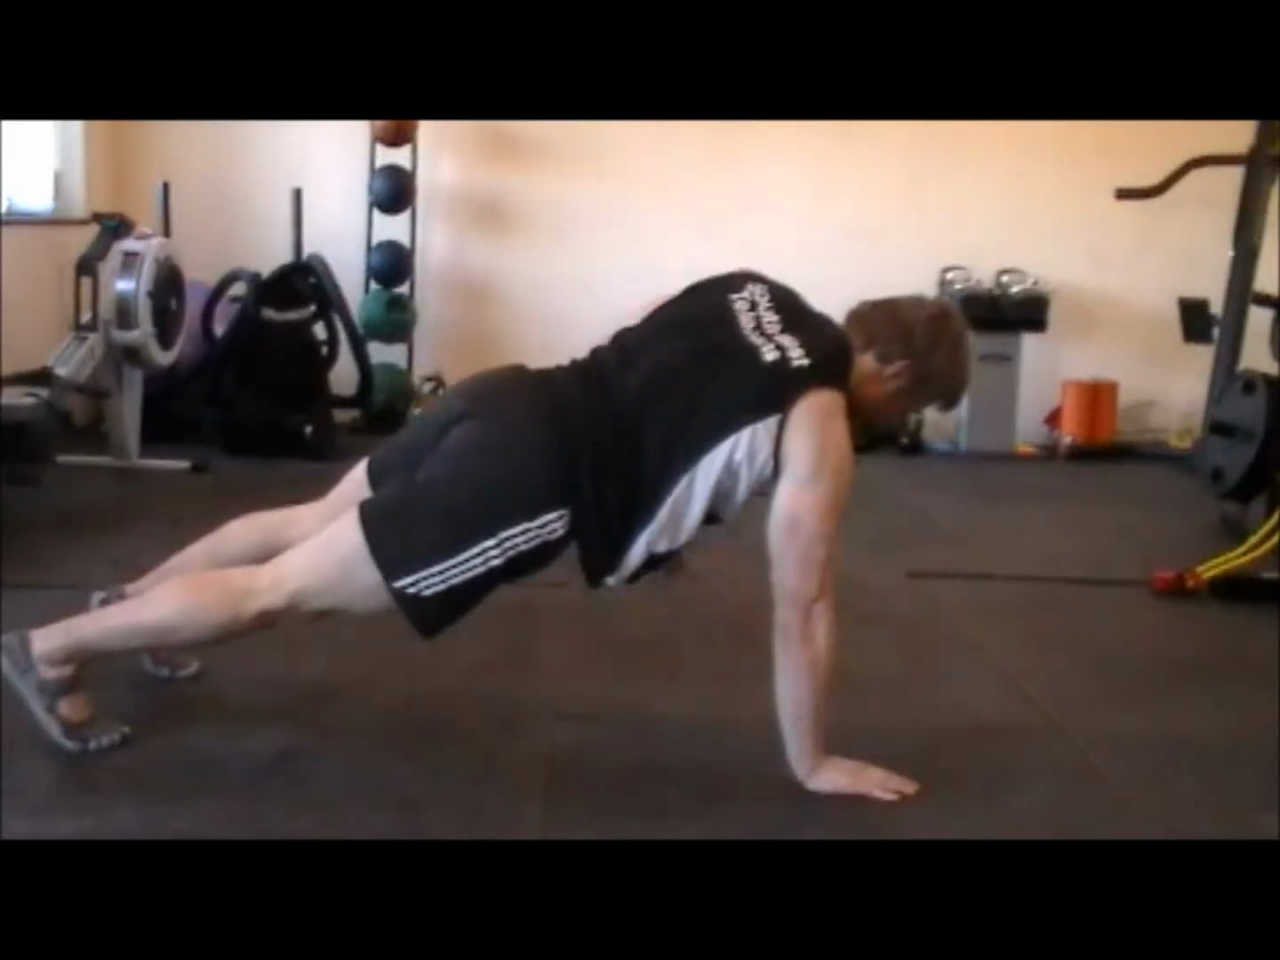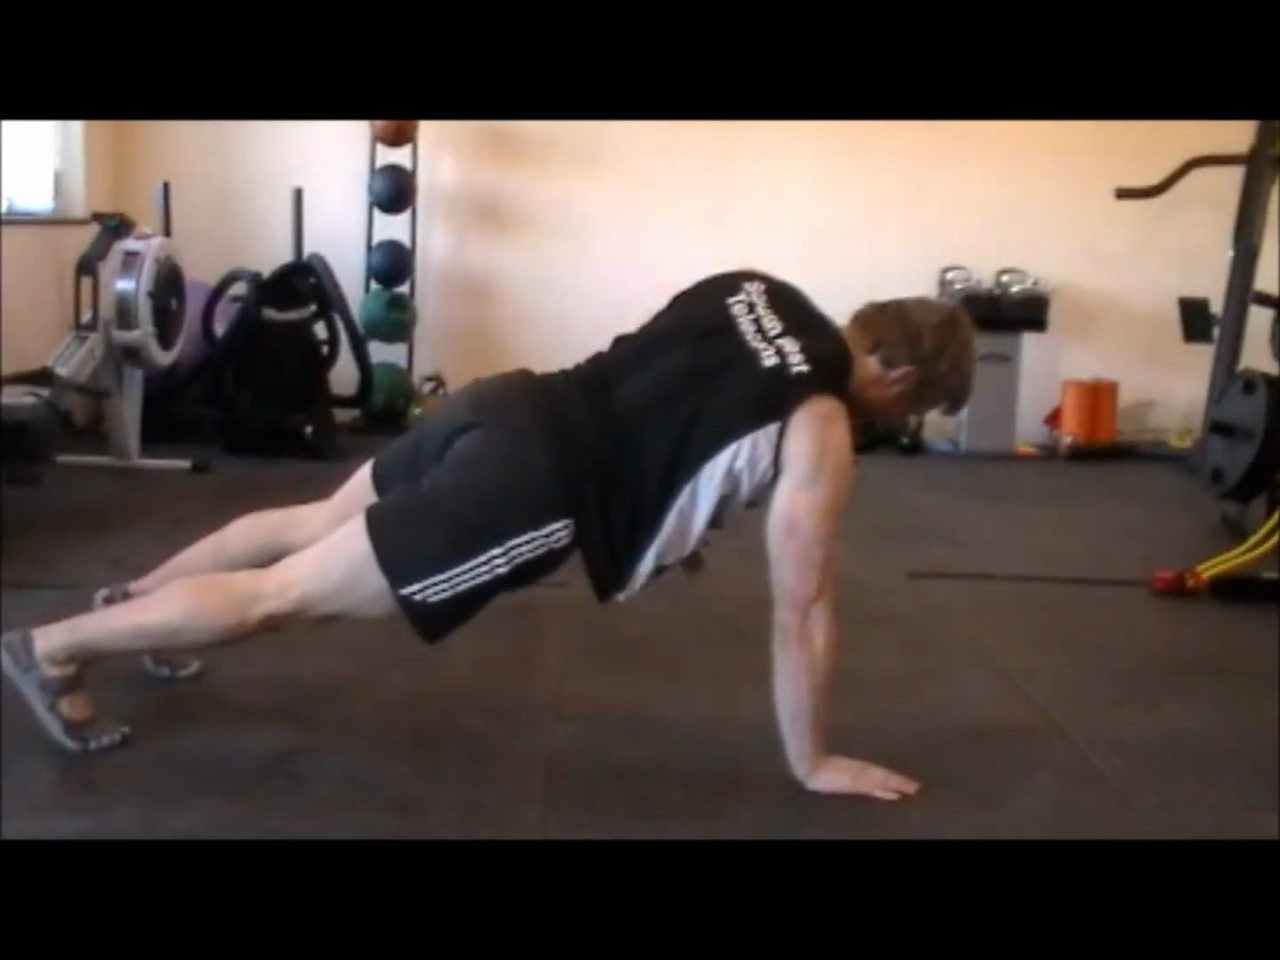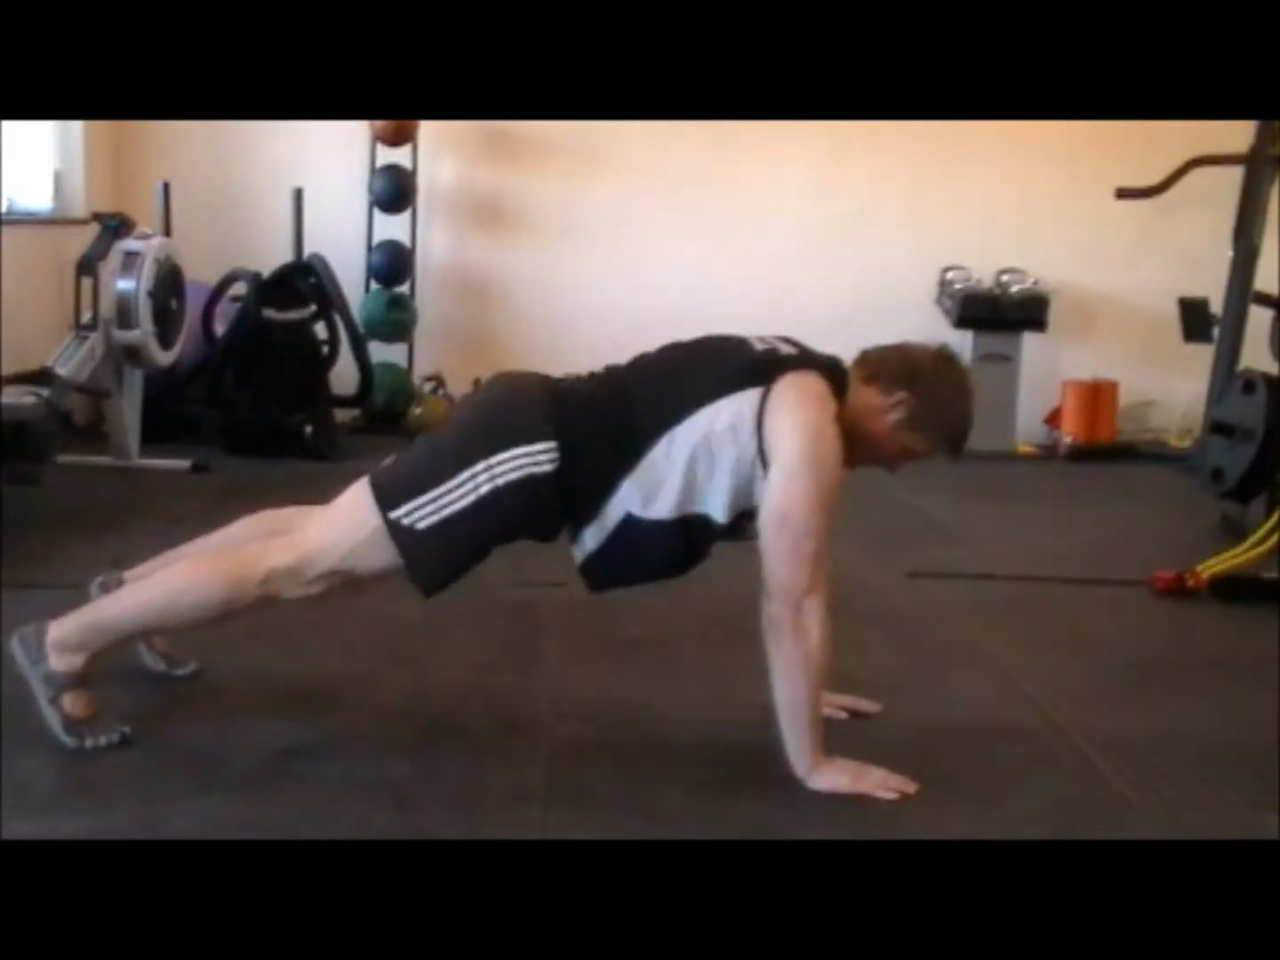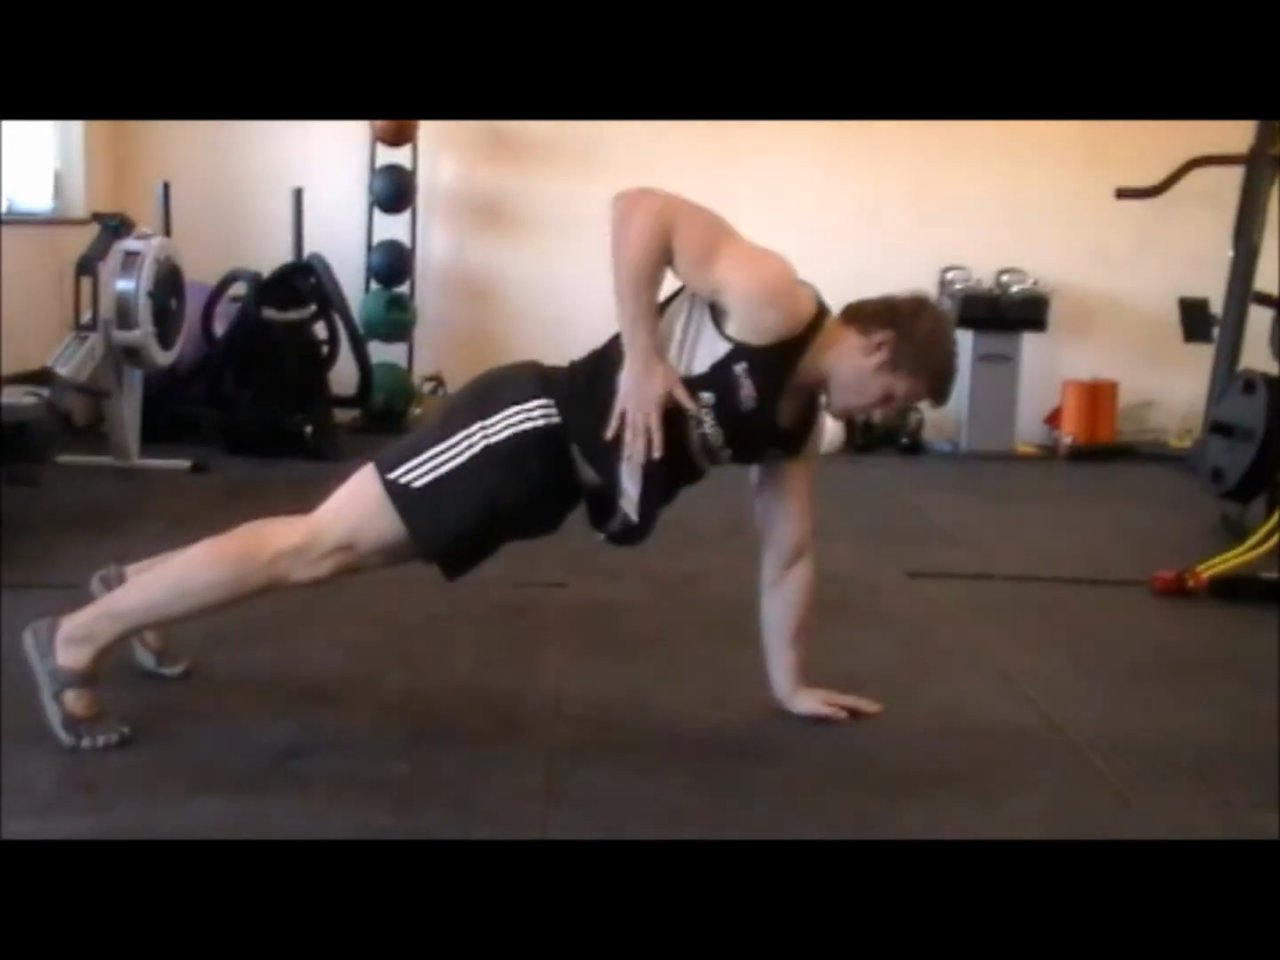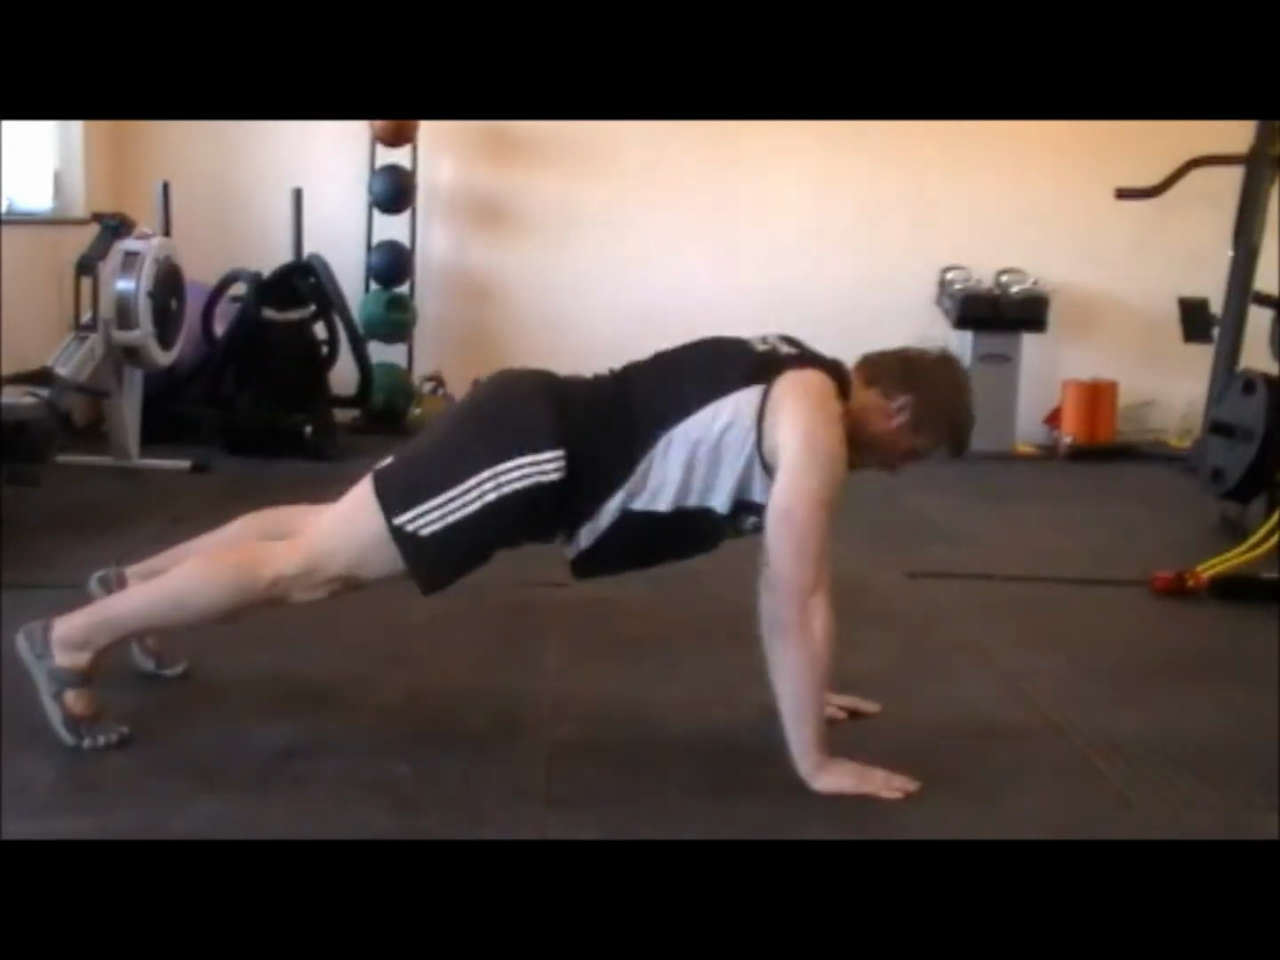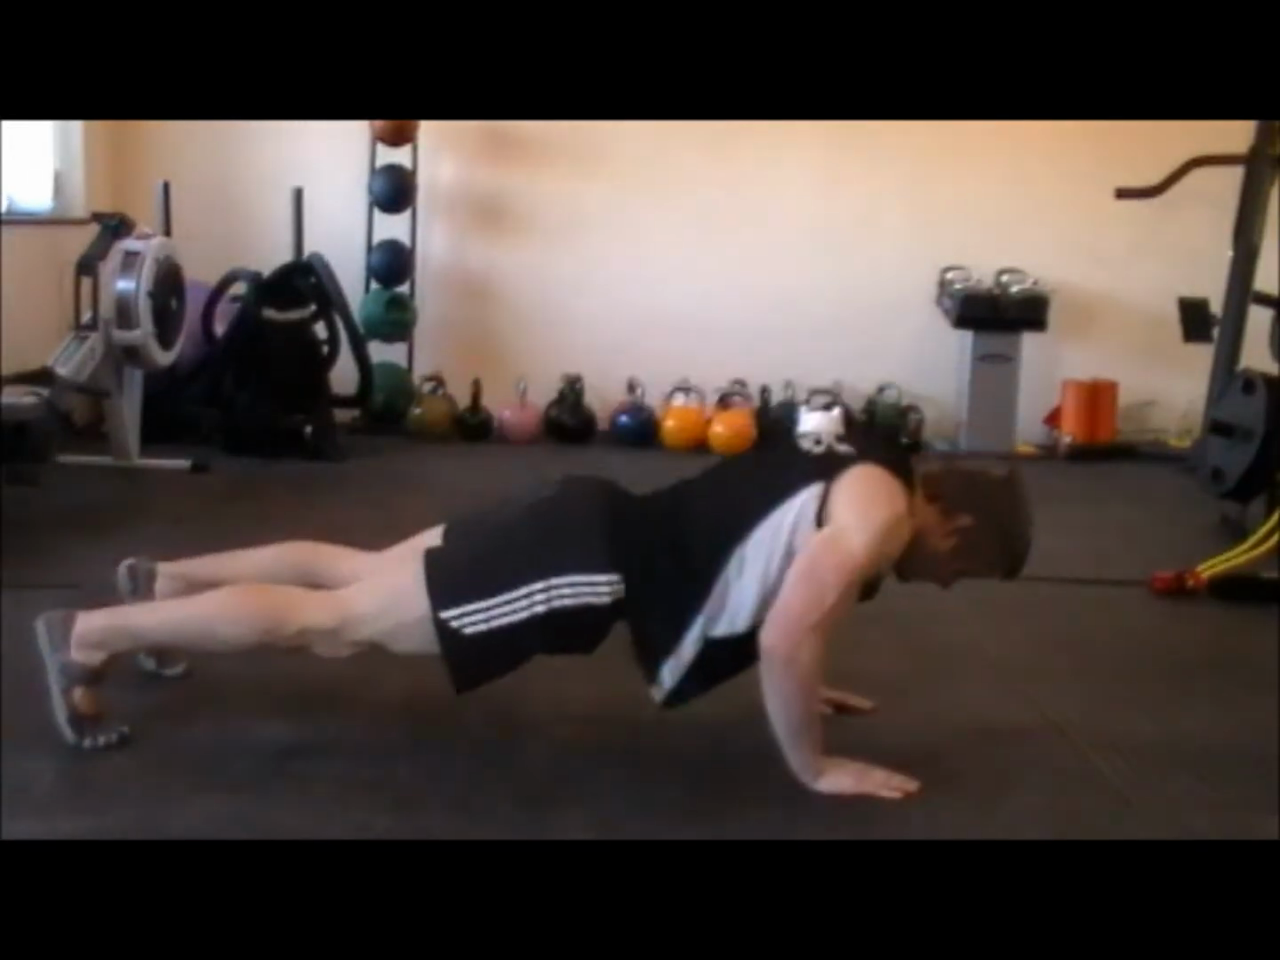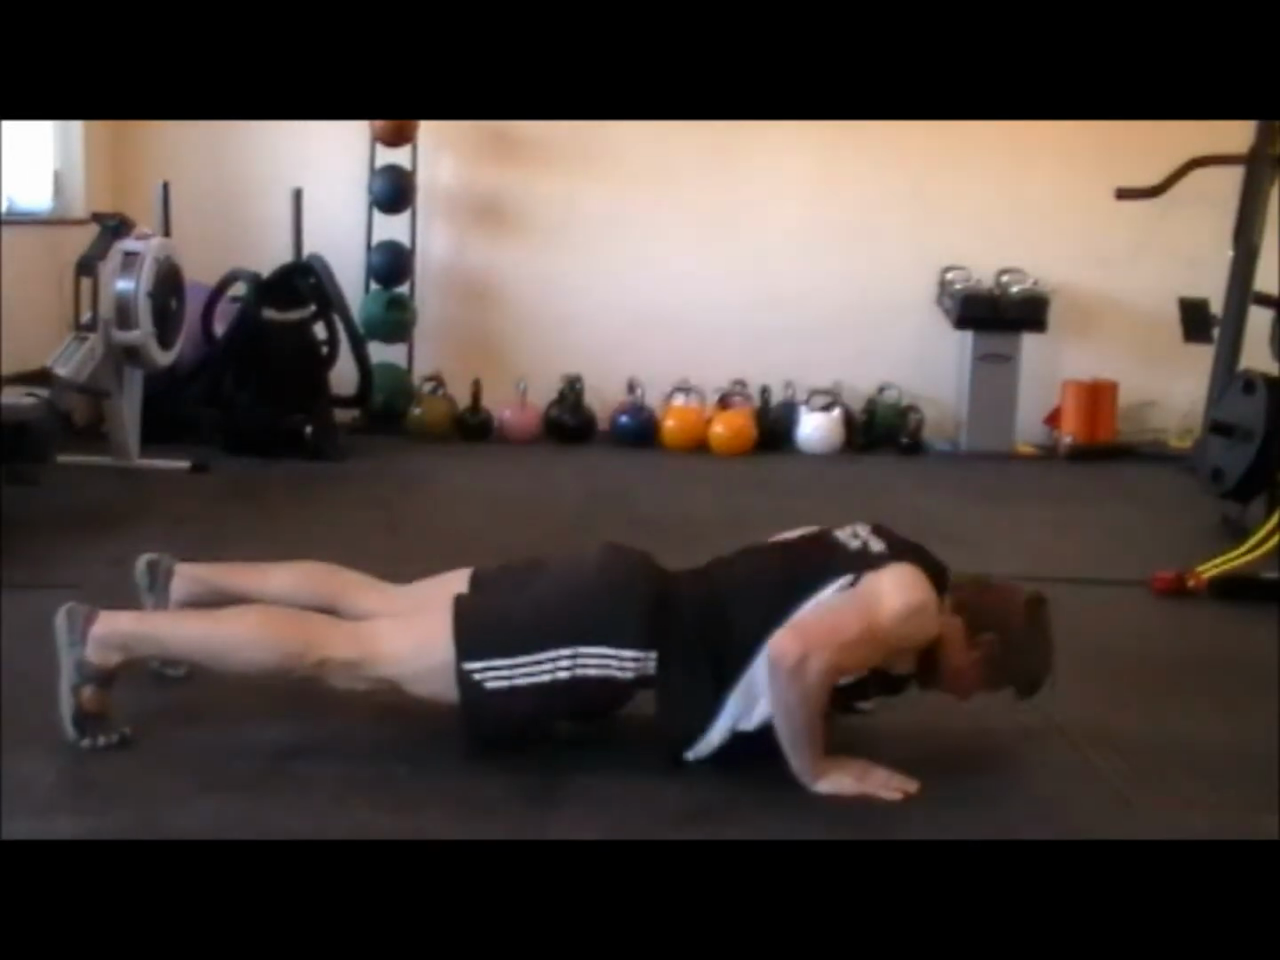
dt=0.7s
person 1, frame 1
left shoulder: (759, 291)
right shoulder: (820, 424)
right elbow: (802, 608)
left wrist: (651, 514)
right wrist: (813, 764)
left hip: (501, 404)
right hip: (522, 480)
left knee: (310, 524)
right knee: (284, 591)
left ankle: (126, 599)
person 1, frame 2
left shoulder: (761, 291)
right shoulder: (821, 430)
right elbow: (801, 611)
right wrist: (813, 763)
left hip: (505, 407)
right hip: (523, 486)
left knee: (315, 523)
right knee: (289, 592)
left ankle: (133, 593)
person 1, frame 3
left shoulder: (797, 389)
right shoulder: (812, 426)
left elbow: (789, 578)
right elbow: (792, 601)
left wrist: (804, 685)
right wrist: (812, 759)
left hip: (538, 430)
right hip: (529, 448)
left knee: (322, 526)
right knee: (304, 562)
left ankle: (129, 584)
person 1, frame 4
left shoulder: (801, 415)
right shoulder: (772, 298)
left elbow: (787, 552)
right elbow: (636, 208)
left wrist: (789, 684)
right wrist: (642, 359)
left hip: (551, 480)
right hip: (524, 428)
left knee: (339, 554)
right knee: (312, 548)
left ankle: (135, 582)
right ankle: (72, 640)
person 1, frame 5
left shoulder: (804, 401)
right shoulder: (816, 420)
left elbow: (779, 573)
right elbow: (800, 597)
left wrist: (800, 692)
right wrist: (816, 762)
left hip: (541, 439)
right hip: (527, 450)
left knee: (323, 529)
right knee: (309, 564)
left ankle: (134, 581)
right ankle: (68, 642)
person 1, frame 6
left shoulder: (859, 478)
right shoulder: (884, 512)
right elbow: (787, 637)
left wrist: (802, 680)
right wrist: (815, 765)
left hip: (589, 527)
right hip: (586, 563)
left knee: (352, 573)
right knee: (332, 621)
left ankle: (161, 580)
right ankle: (87, 639)
person 1, frame 7
left shoulder: (886, 569)
right shoulder: (913, 610)
right elbow: (797, 654)
left wrist: (811, 700)
right wrist: (816, 768)
left hip: (621, 594)
right hip: (619, 638)
left knee: (376, 604)
right knee: (353, 654)
left ankle: (179, 582)
right ankle: (104, 636)
